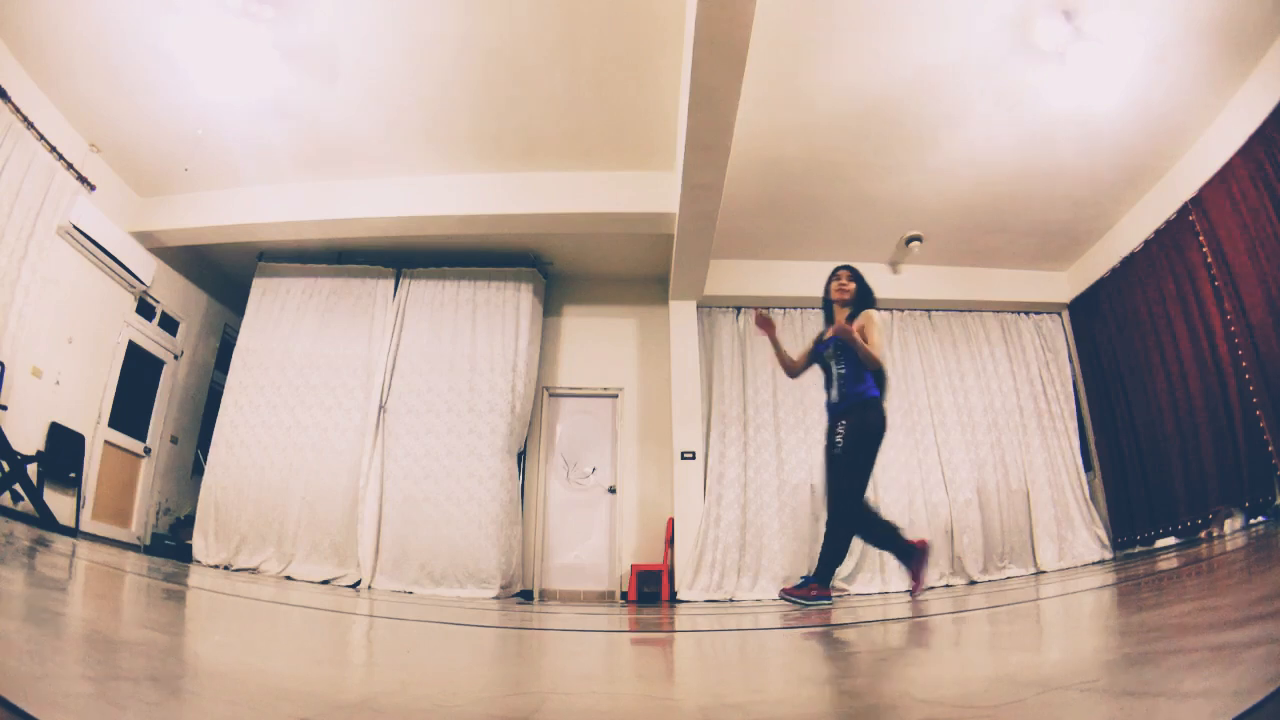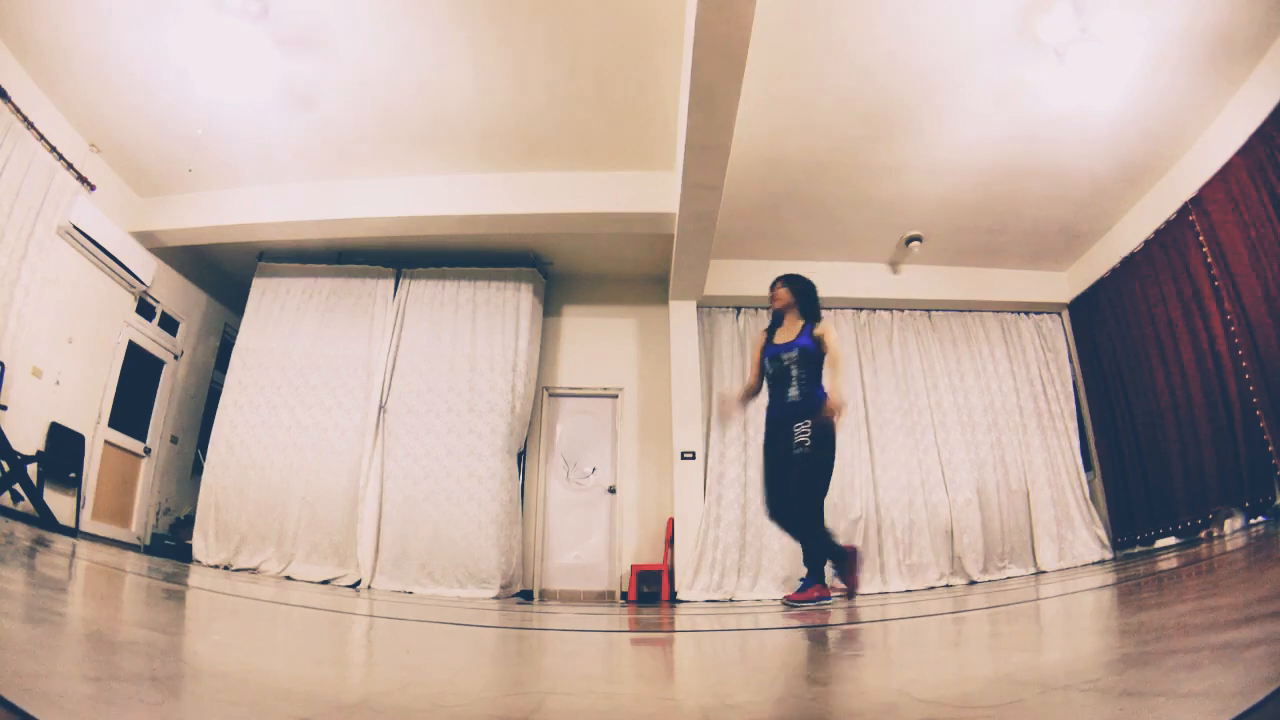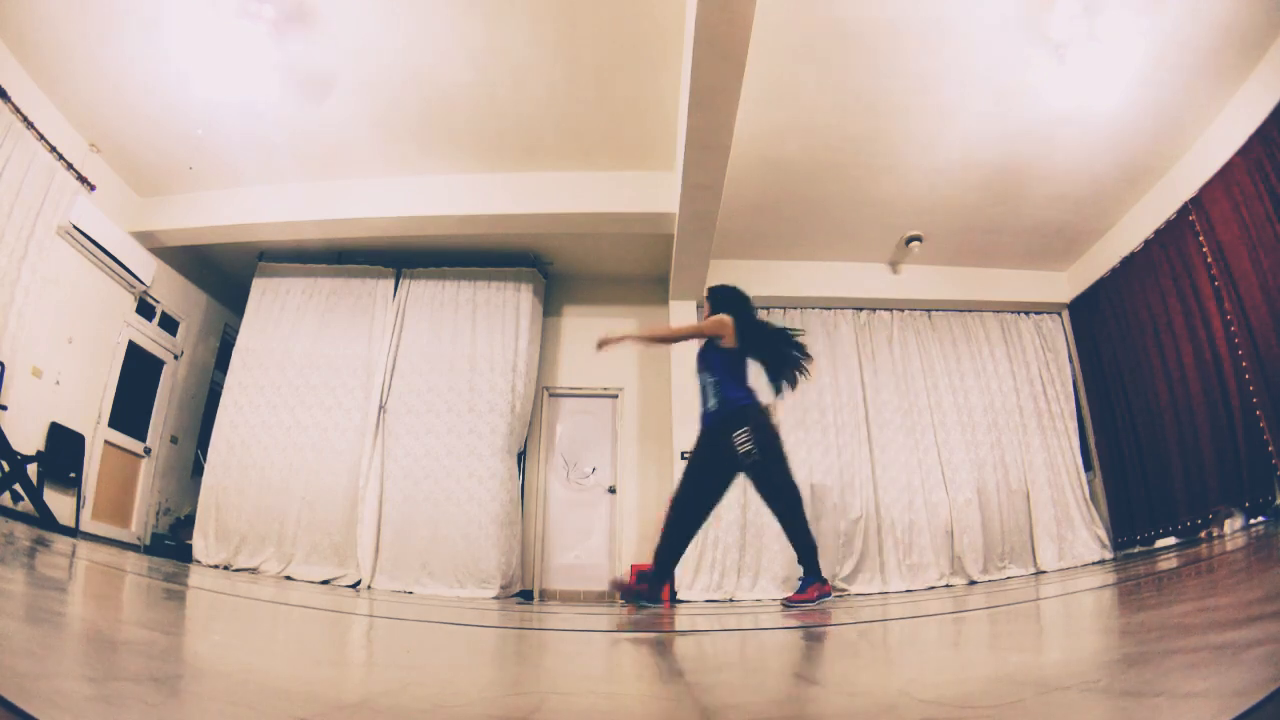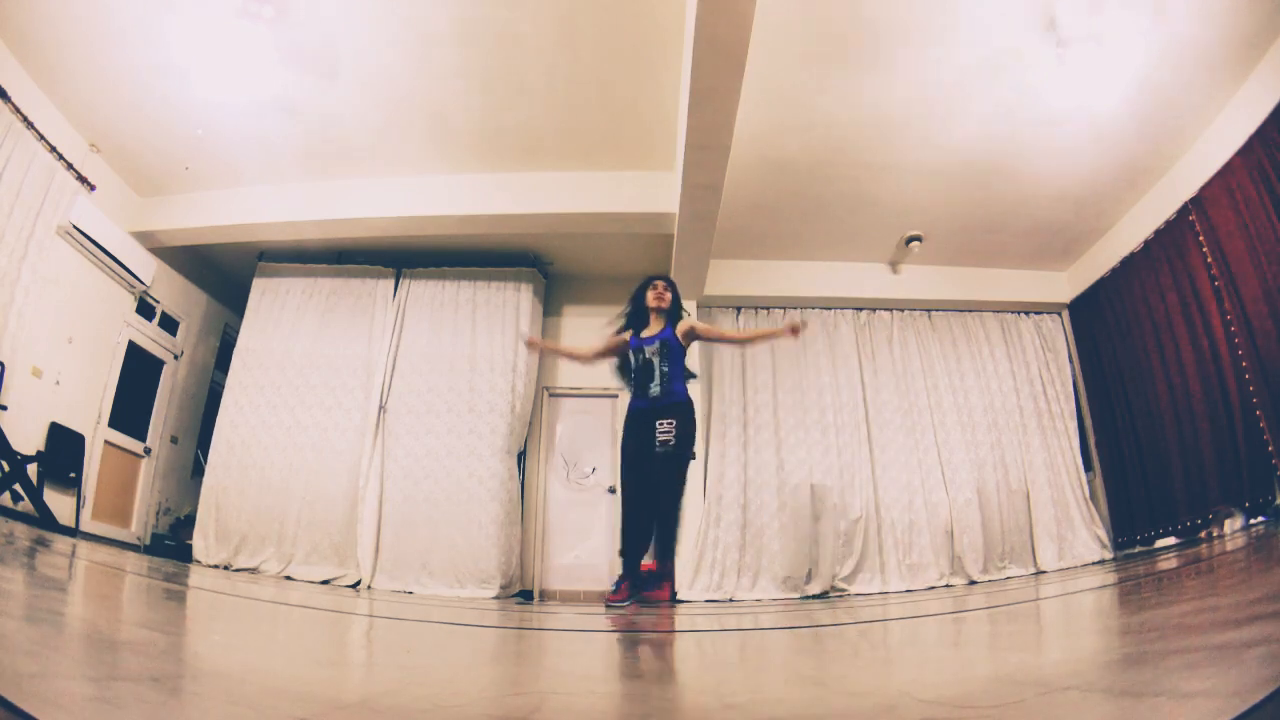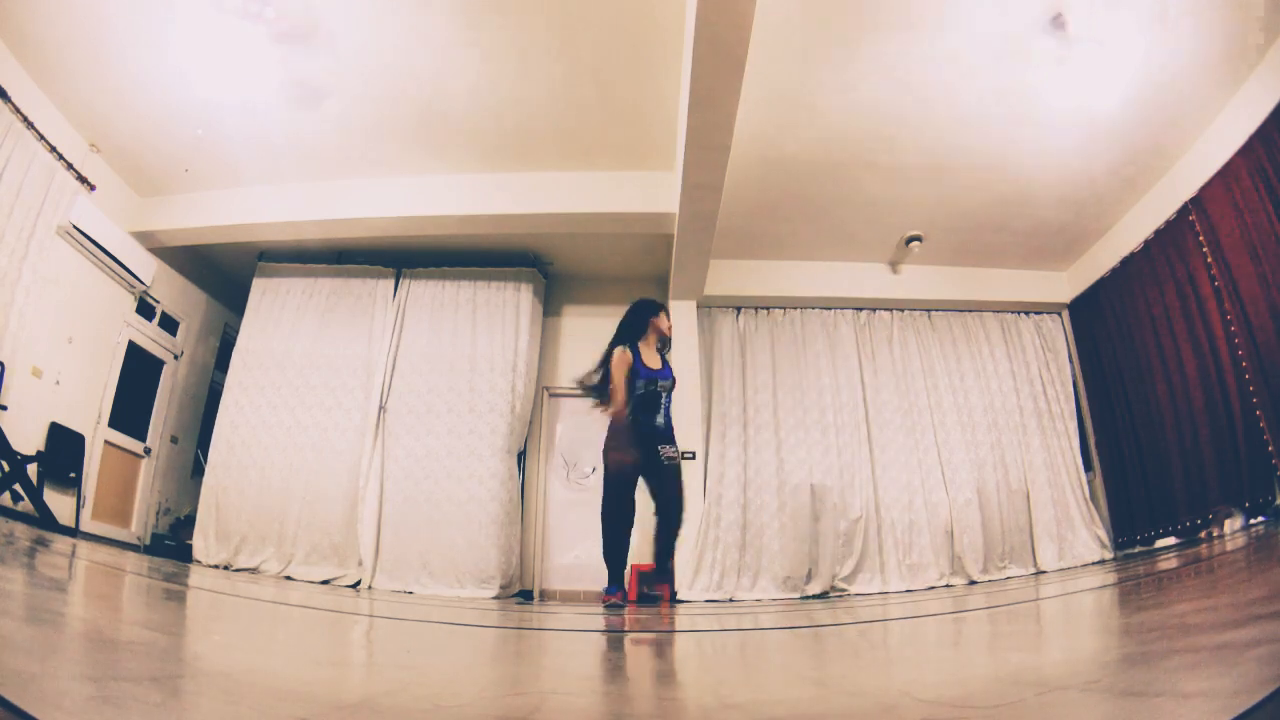
dt=0.4s
person 1, frame 1
left shoulder: (865, 318)
right shoulder: (824, 336)
left elbow: (877, 362)
right elbow: (793, 371)
left wrist: (853, 339)
right wrist: (772, 338)
left hip: (863, 414)
right hip: (840, 419)
left knee: (843, 498)
right knee: (846, 501)
left ankle: (819, 582)
right ankle: (909, 549)
person 1, frame 2
left shoulder: (818, 329)
right shoulder: (765, 339)
left elbow: (834, 362)
right elbow: (754, 386)
left wrist: (835, 393)
right wrist: (736, 401)
left hip: (812, 419)
right hip: (778, 424)
left knee: (807, 499)
right knee: (780, 505)
left ankle: (816, 581)
right ankle: (840, 557)
person 1, frame 3
left shoulder: (724, 323)
right shoulder: (716, 343)
left elbow: (672, 334)
left wrist: (623, 336)
left hip: (744, 423)
right hip: (716, 430)
left knee: (782, 499)
right knee: (686, 504)
left ankle: (815, 580)
right ankle: (655, 583)
person 1, frame 4
left shoulder: (682, 327)
right shoulder: (629, 337)
left elbow: (735, 336)
right elbow: (589, 355)
left wrist: (780, 330)
right wrist: (546, 346)
left hip: (673, 415)
right hip: (638, 417)
left knee: (665, 493)
right knee: (634, 498)
left ankle: (663, 576)
right ankle: (629, 578)
person 1, frame 5
left shoulder: (664, 360)
right shoulder: (624, 354)
right elbow: (618, 401)
right wrist: (620, 444)
left hip: (661, 441)
right hip: (624, 442)
left knee: (671, 506)
right knee: (617, 513)
left ankle: (663, 574)
right ankle: (615, 584)
